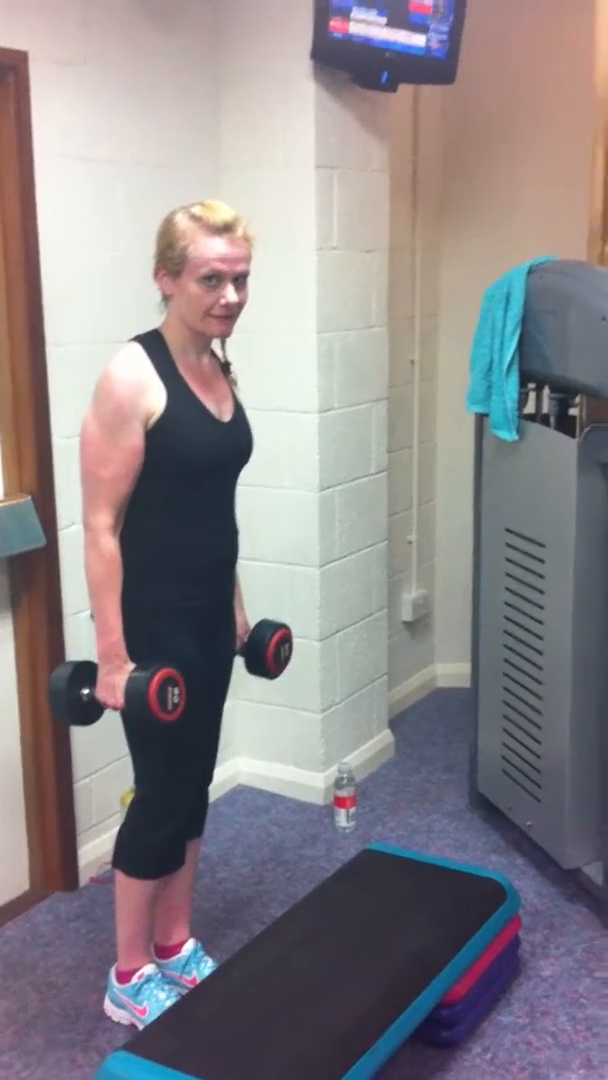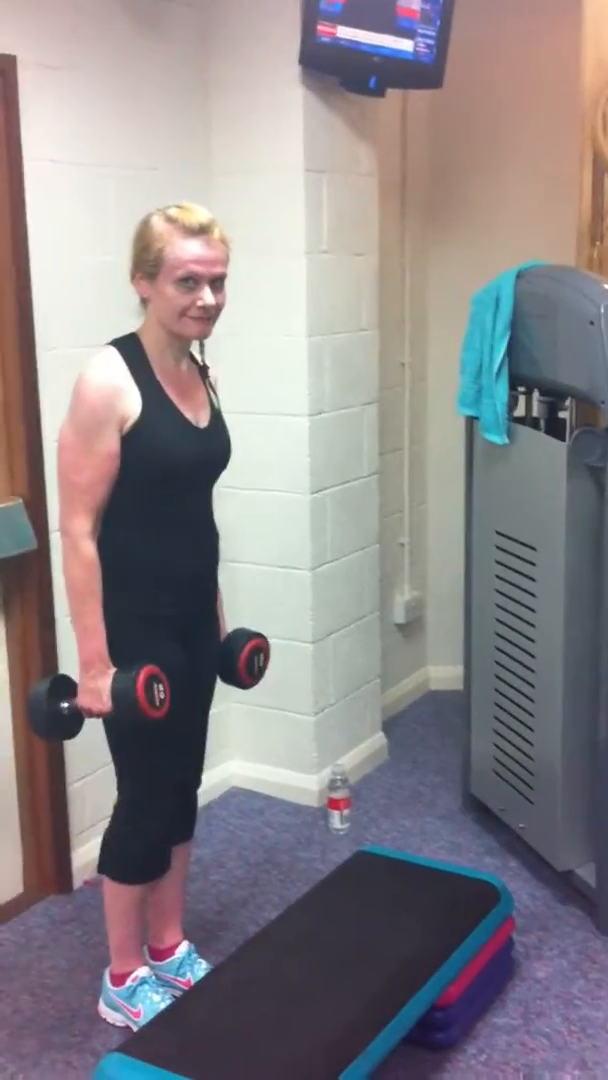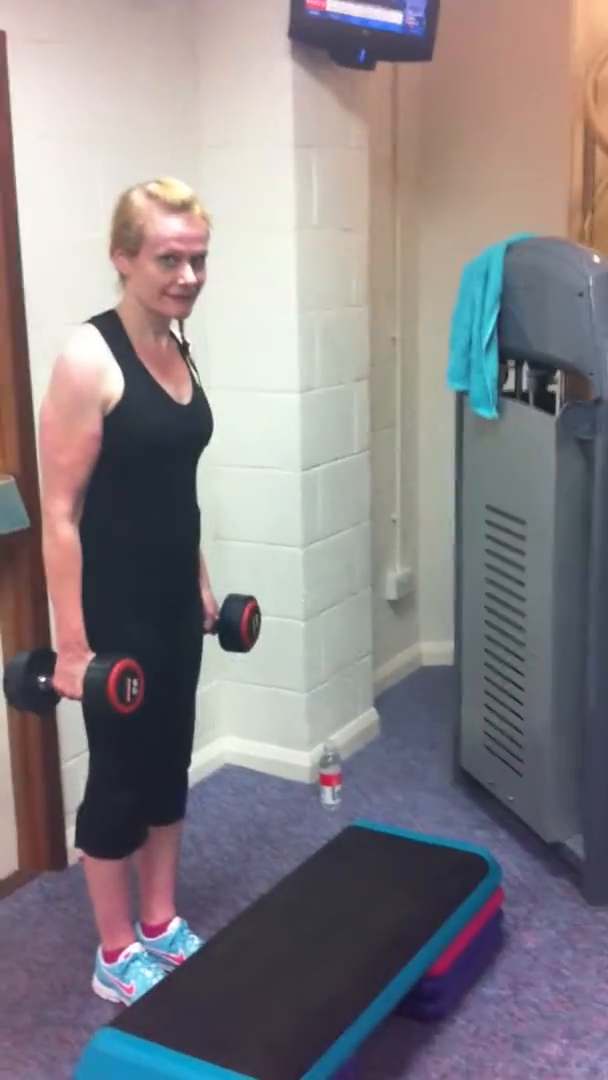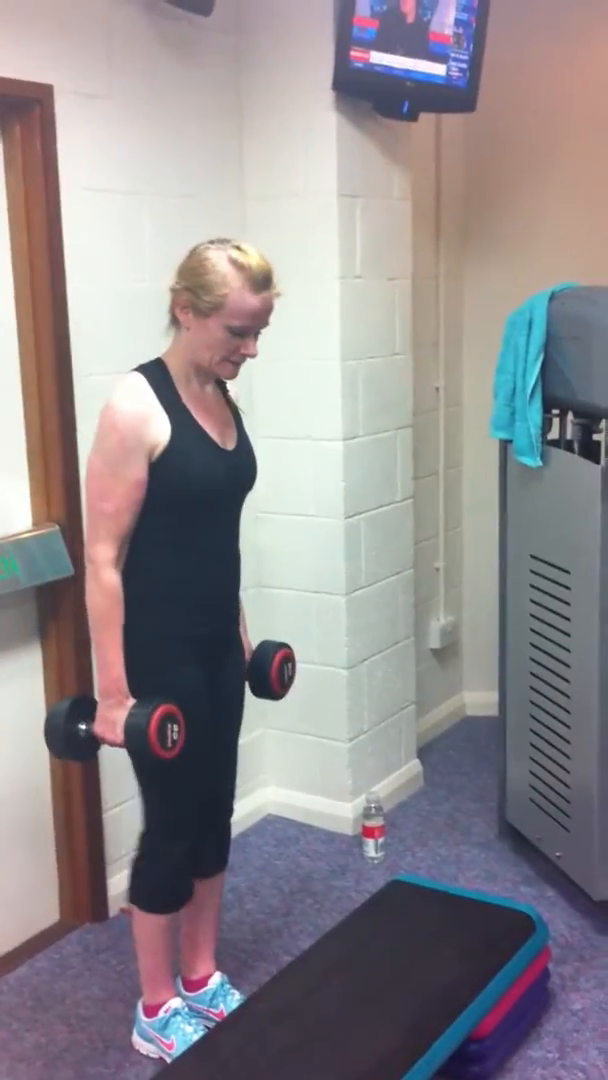
dt=1s
person 1, frame 1
left shoulder: (219, 368)
right shoulder: (132, 375)
right elbow: (100, 524)
left wrist: (236, 605)
right wrist: (111, 653)
left hip: (208, 613)
right hip: (153, 619)
left knee: (194, 782)
right knee: (161, 791)
left ankle: (177, 947)
right ankle: (129, 977)
person 1, frame 2
left shoulder: (198, 373)
right shoulder: (108, 380)
right elbow: (79, 529)
right wrist: (93, 659)
left hip: (192, 617)
right hip: (134, 624)
left knee: (181, 786)
right knee: (145, 795)
left ankle: (169, 949)
right ankle: (123, 979)
person 1, frame 3
left shoulder: (177, 349)
right shoulder: (88, 359)
right elbow: (59, 511)
left wrist: (202, 583)
right wrist: (71, 642)
left hip: (173, 599)
right hip: (114, 607)
left knee: (169, 762)
right knee: (119, 774)
left ankle: (162, 926)
right ankle: (116, 954)
person 1, frame 4
left shoulder: (221, 398)
right shoulder: (135, 406)
right elbow: (103, 558)
left wrist: (242, 630)
right wrist: (113, 688)
left hip: (214, 644)
right hip: (158, 652)
left knee: (212, 814)
right knee: (171, 824)
left ankle: (202, 980)
right ankle: (155, 1011)
